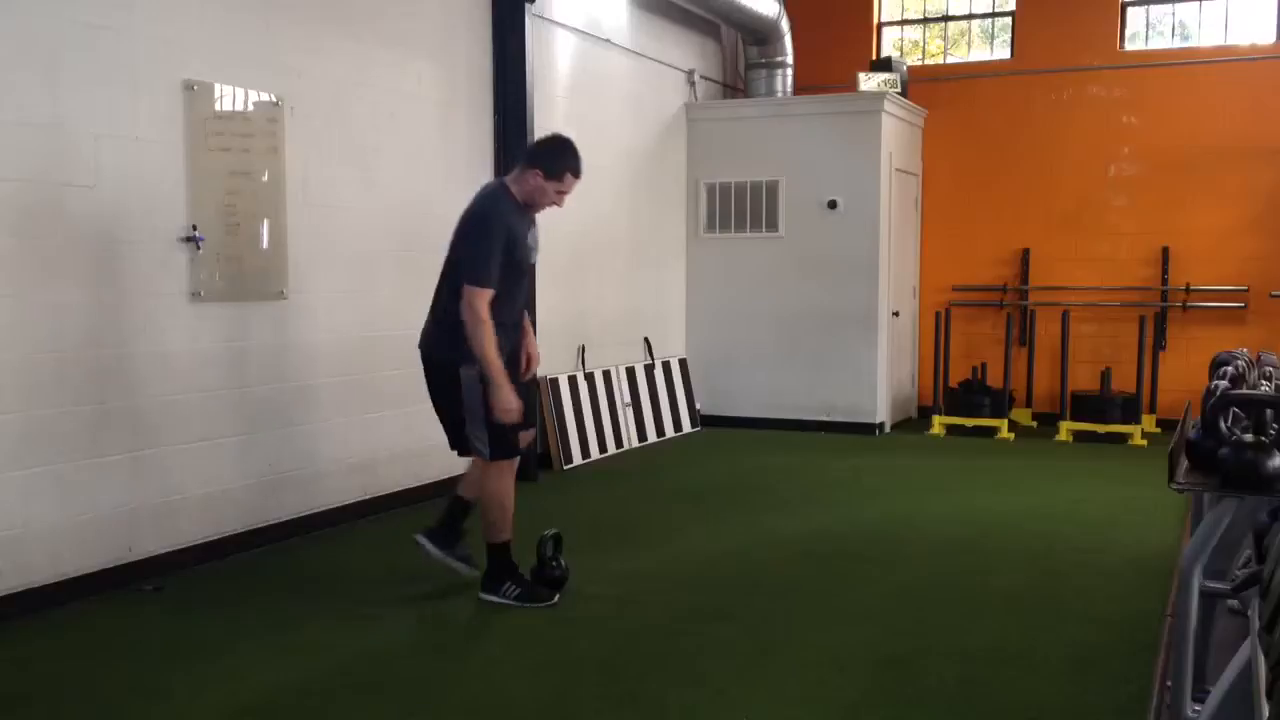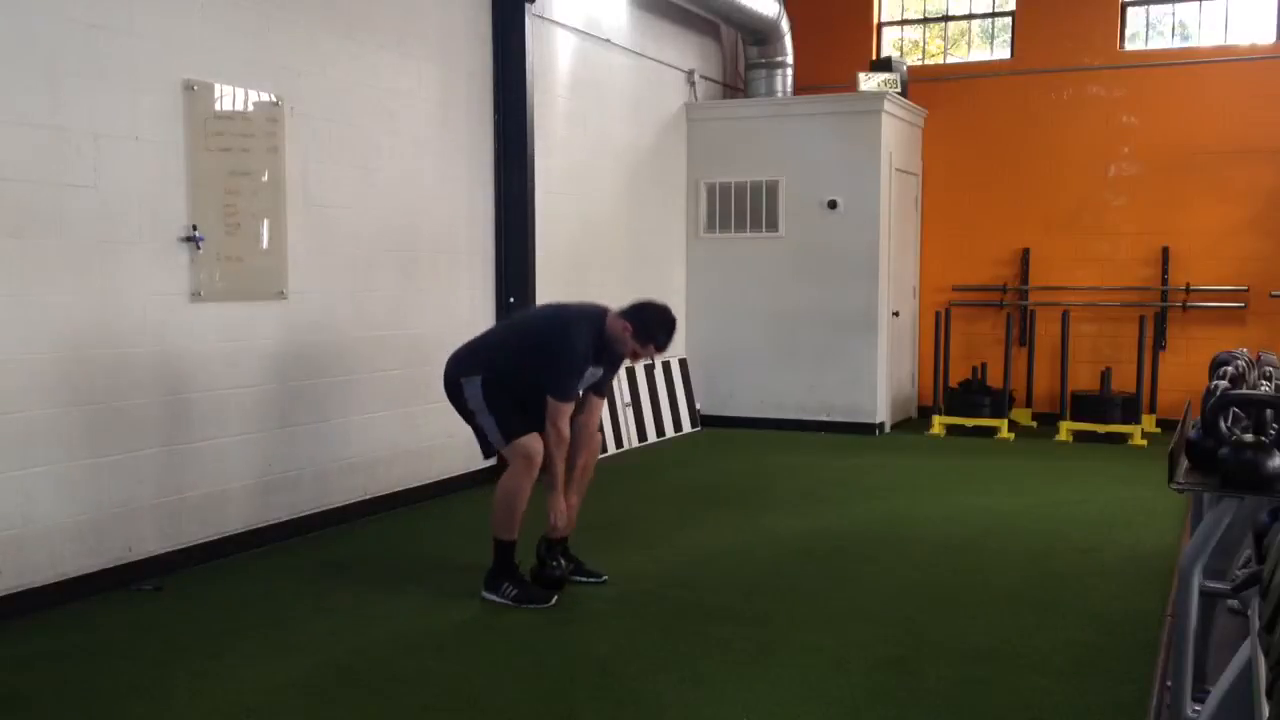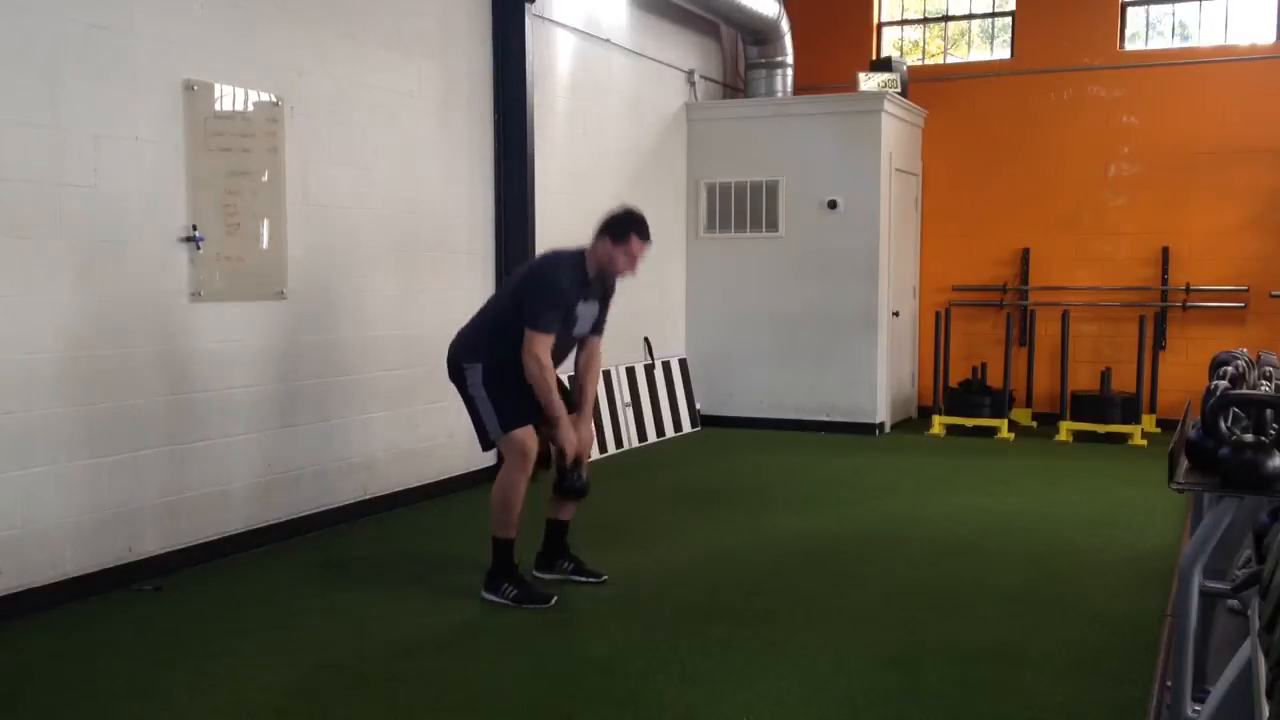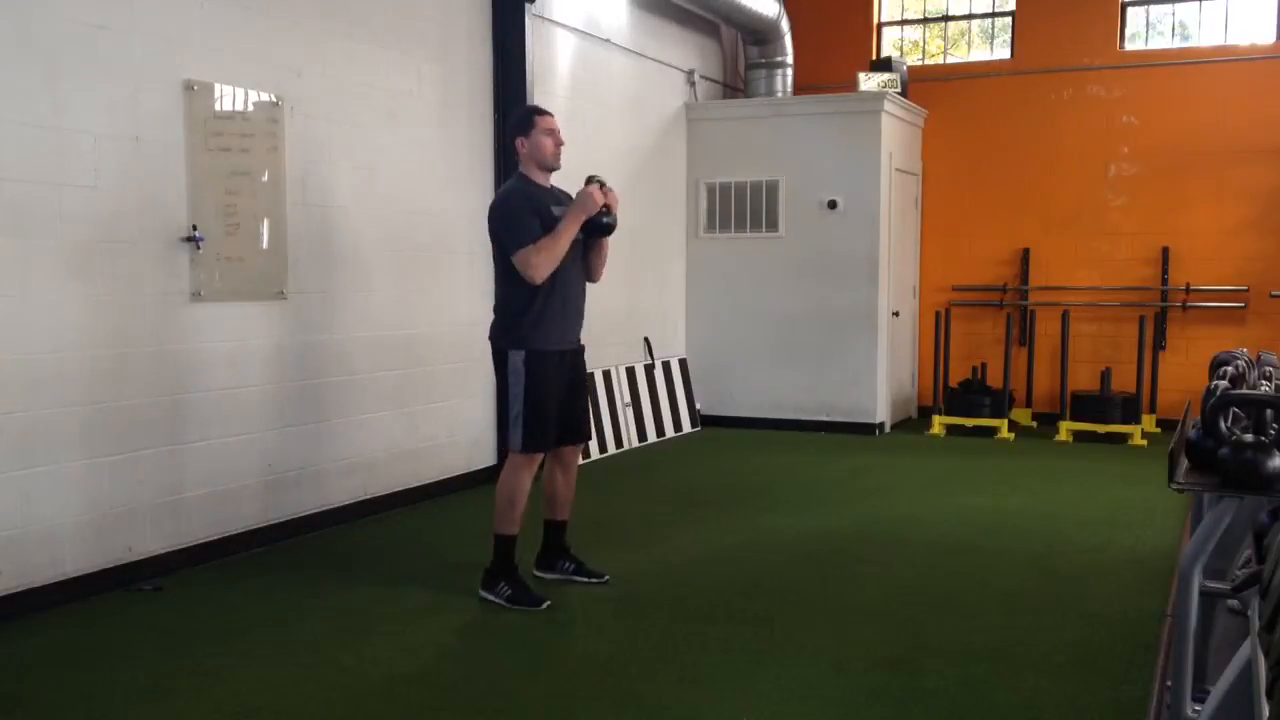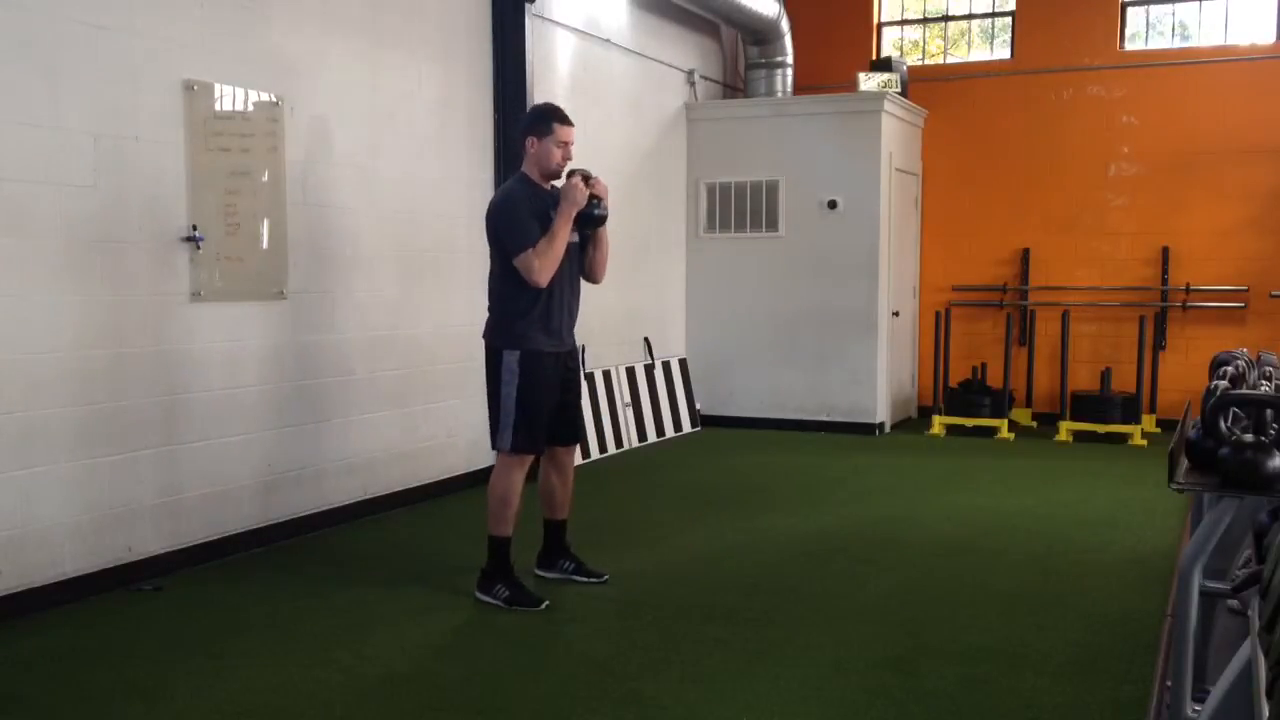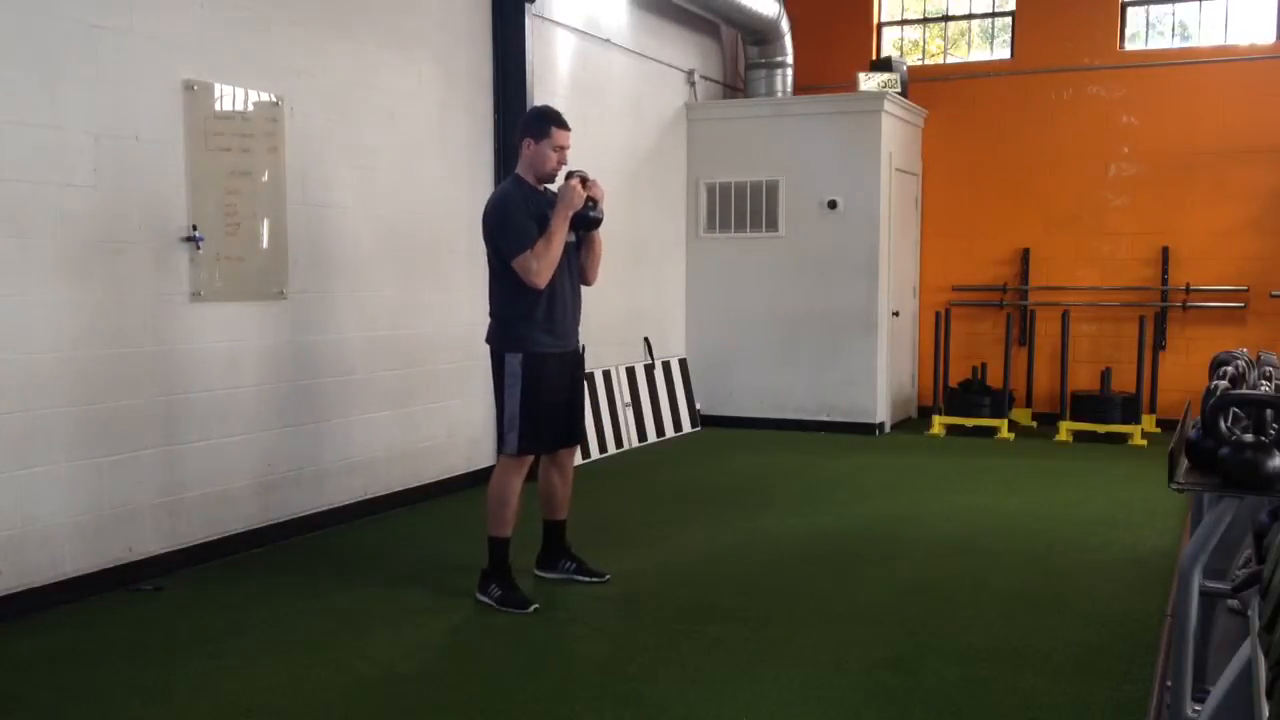
dt=0.7s
person 1, frame 1
left shoulder: (519, 209)
right shoulder: (492, 216)
right elbow: (474, 307)
left wrist: (526, 334)
right wrist: (499, 384)
left hip: (493, 349)
right hip: (464, 355)
left knee: (516, 440)
right knee: (500, 456)
left ankle: (446, 531)
right ankle: (500, 576)
person 1, frame 2
left shoulder: (611, 343)
right shoulder: (574, 339)
left elbow: (588, 416)
right elbow: (558, 425)
left wrist: (572, 491)
right wrist: (556, 494)
right hip: (475, 377)
left knee: (590, 444)
right knee: (529, 452)
left ankle: (555, 551)
right ankle: (501, 574)
person 1, frame 3
left shoulder: (602, 283)
right shoulder: (555, 276)
left elbow: (590, 353)
right elbow: (535, 359)
left wrist: (583, 419)
right wrist: (562, 427)
left hip: (522, 362)
right hip: (483, 363)
left knee: (580, 435)
right knee: (523, 447)
left ankle: (554, 554)
right ankle: (500, 575)
person 1, frame 4
left shoulder: (563, 199)
right shoulder: (513, 200)
left elbow: (592, 272)
right elbow: (535, 269)
left wrist: (601, 219)
right wrist: (576, 216)
left hip: (566, 344)
right hip: (526, 348)
left knee: (568, 450)
right knee: (526, 454)
left ankle: (554, 554)
right ankle: (499, 573)
person 1, frame 5
left shoulder: (563, 200)
right shoulder: (513, 200)
left elbow: (594, 272)
right elbow: (538, 272)
right wrist: (567, 212)
left hip: (560, 346)
right hip: (520, 349)
left knee: (562, 450)
right knee: (517, 455)
left ankle: (554, 553)
right ankle: (495, 573)
person 1, frame 6
left shoulder: (555, 200)
right shoulder: (508, 202)
left elbow: (587, 274)
right elbow: (536, 273)
right wrist: (563, 214)
left hip: (564, 346)
right hip: (524, 350)
left knee: (563, 452)
right knee: (518, 457)
left ankle: (554, 553)
right ankle: (495, 575)
